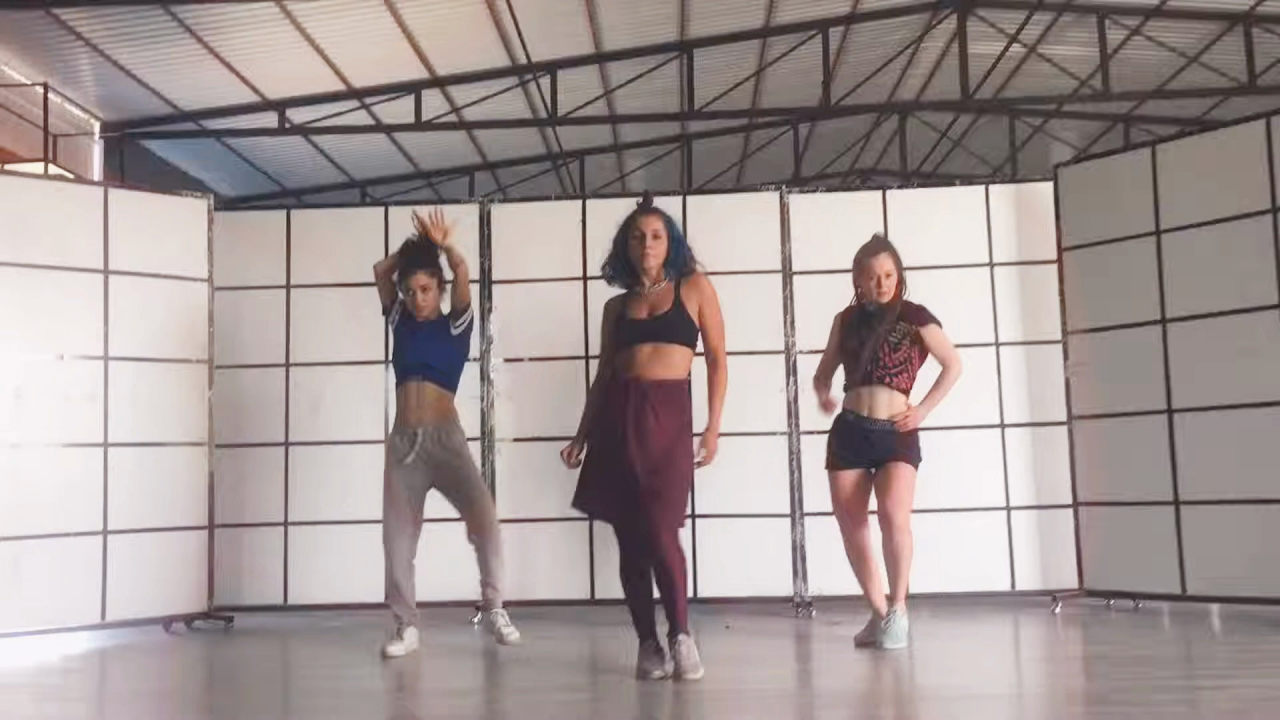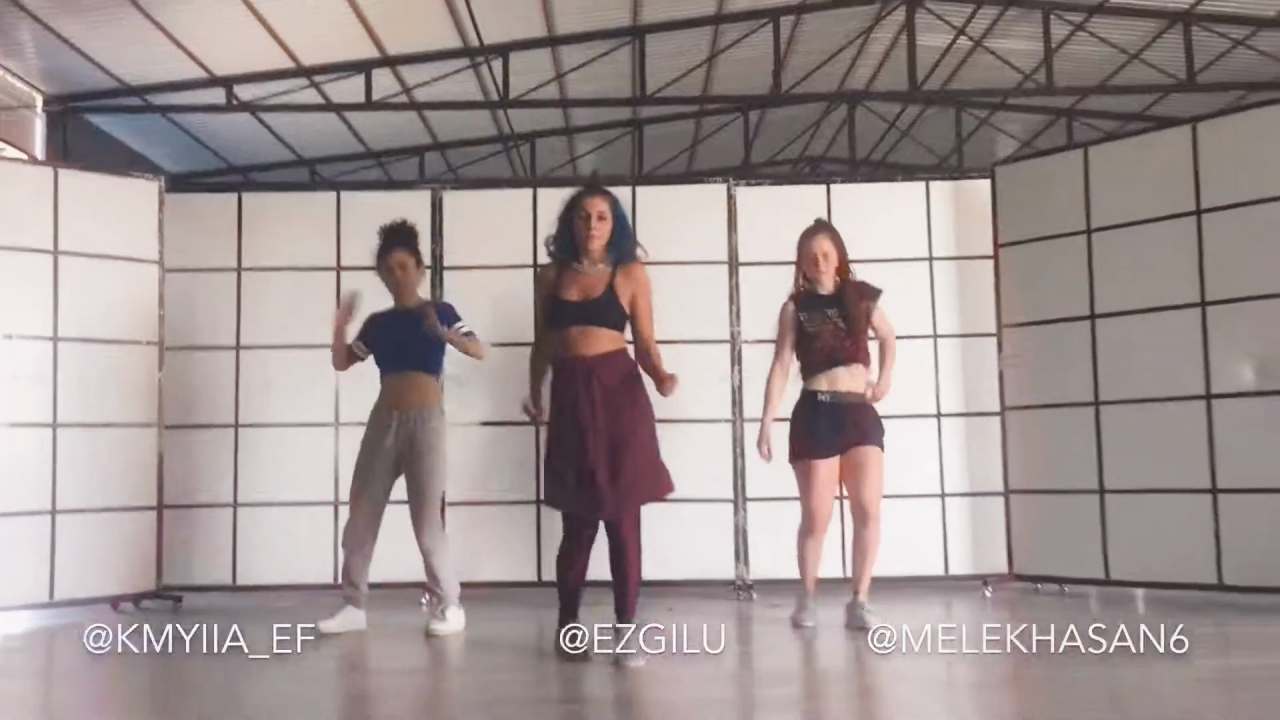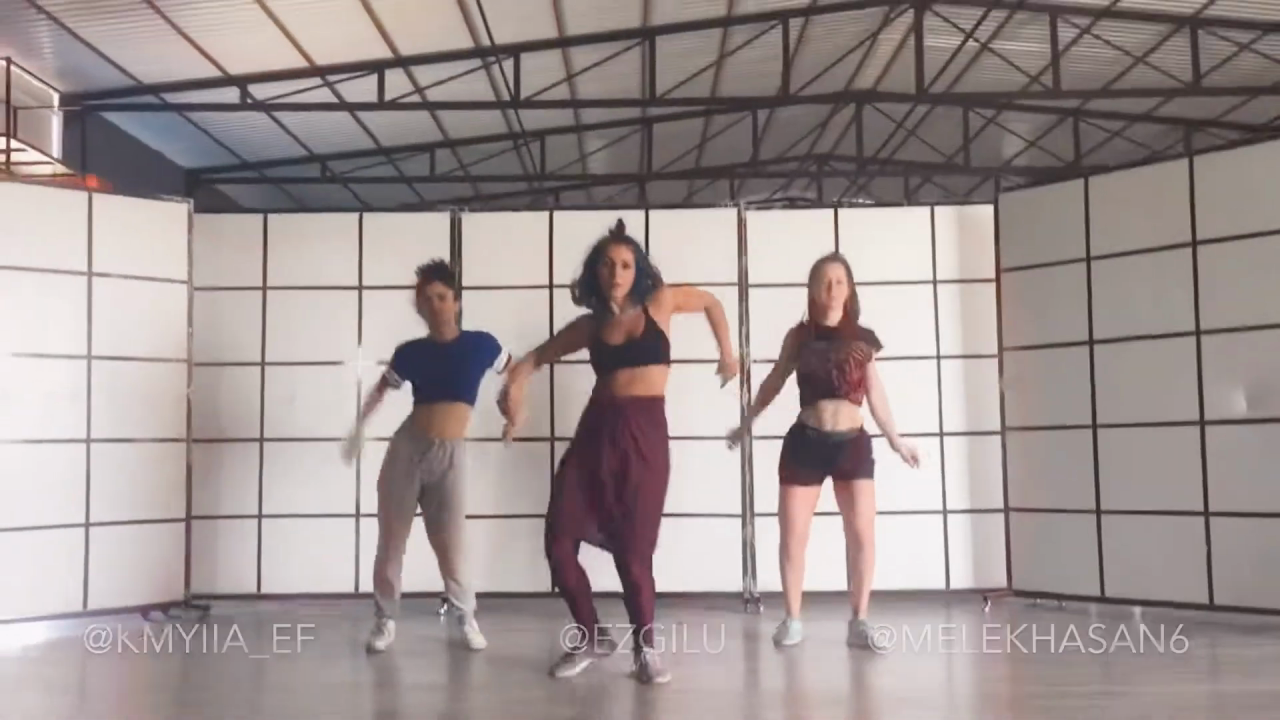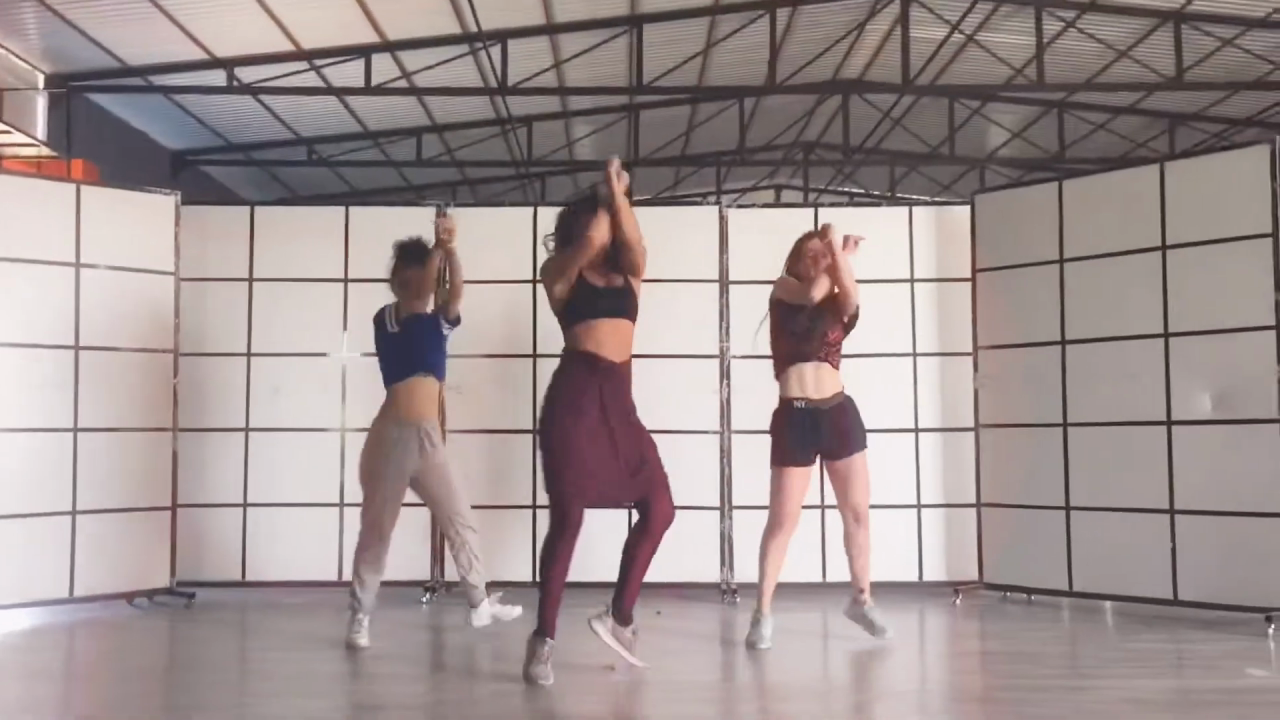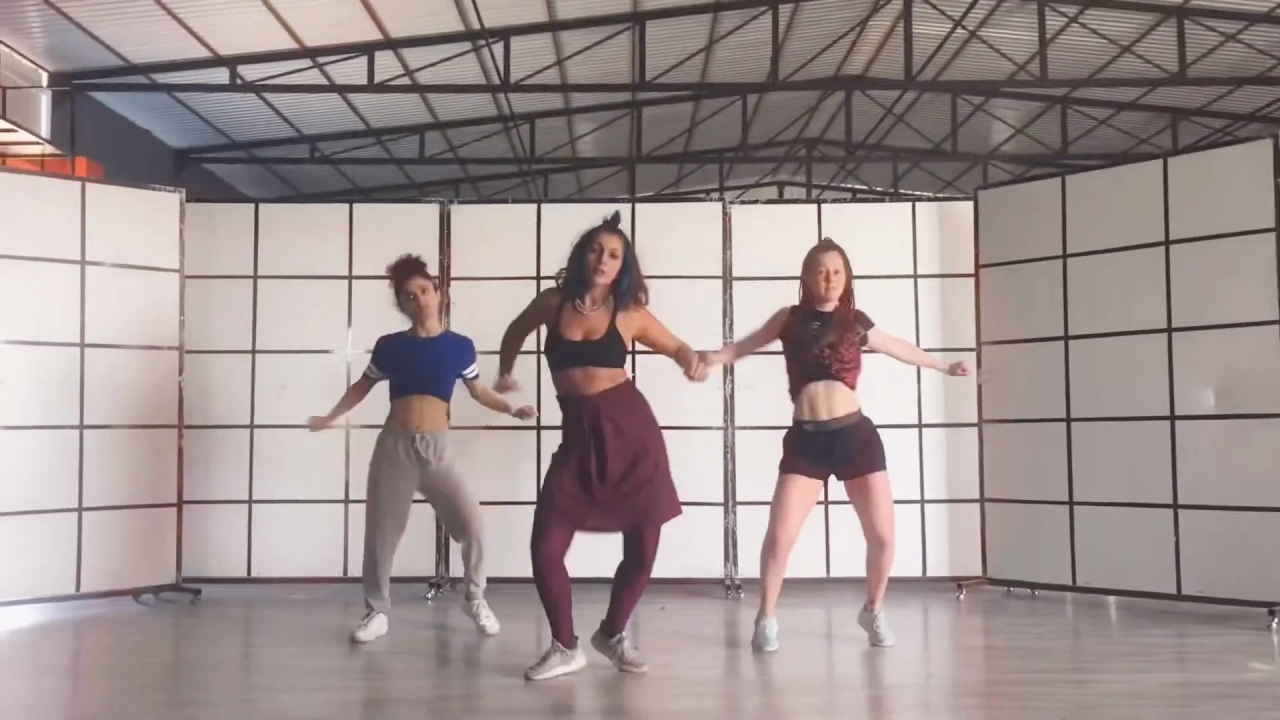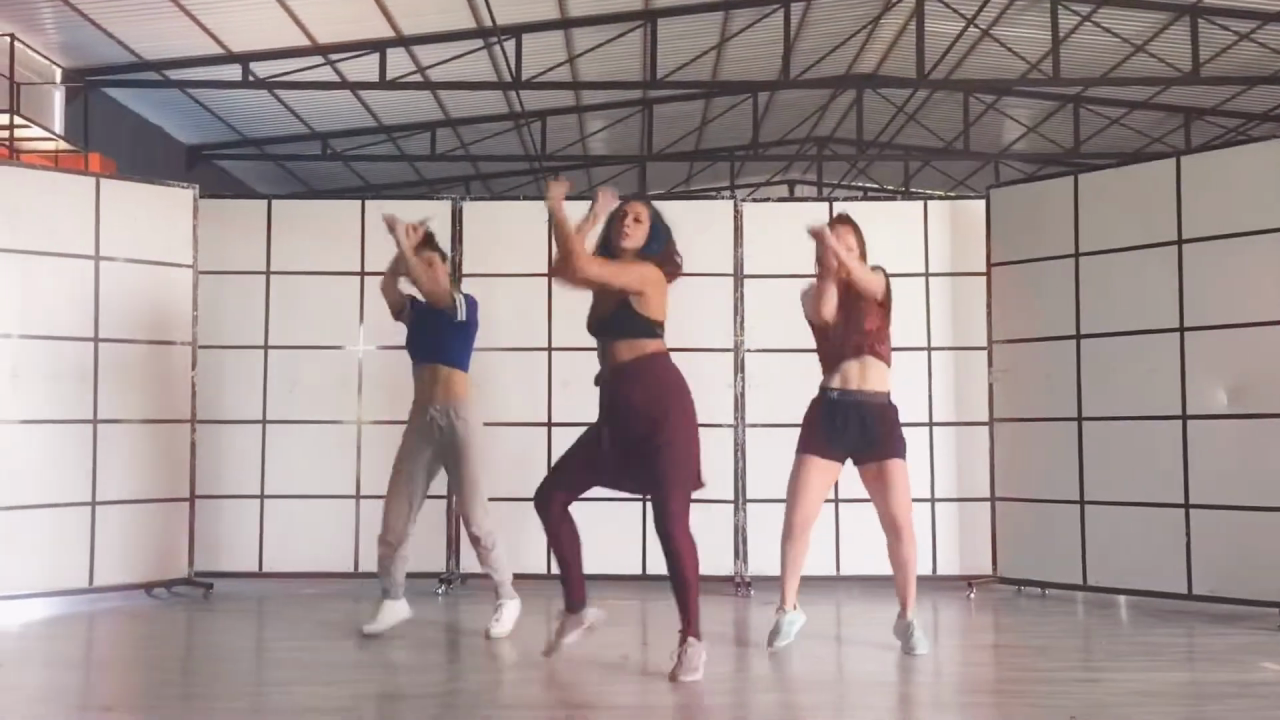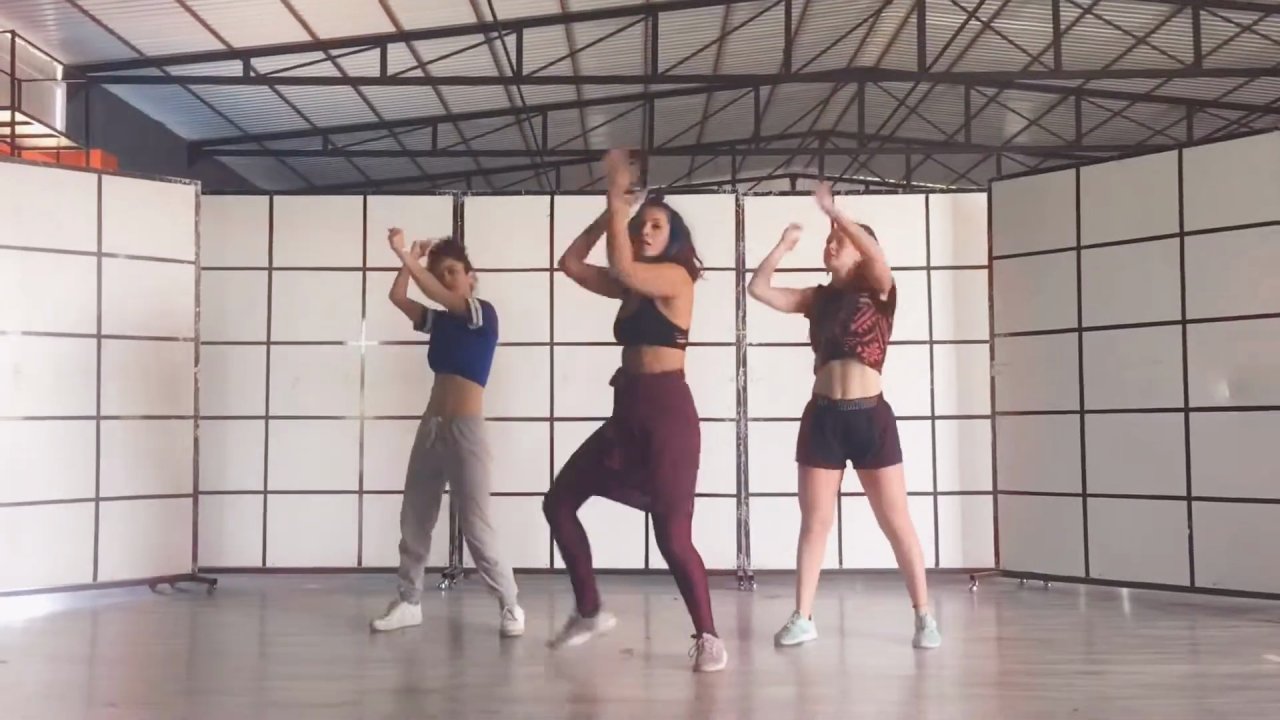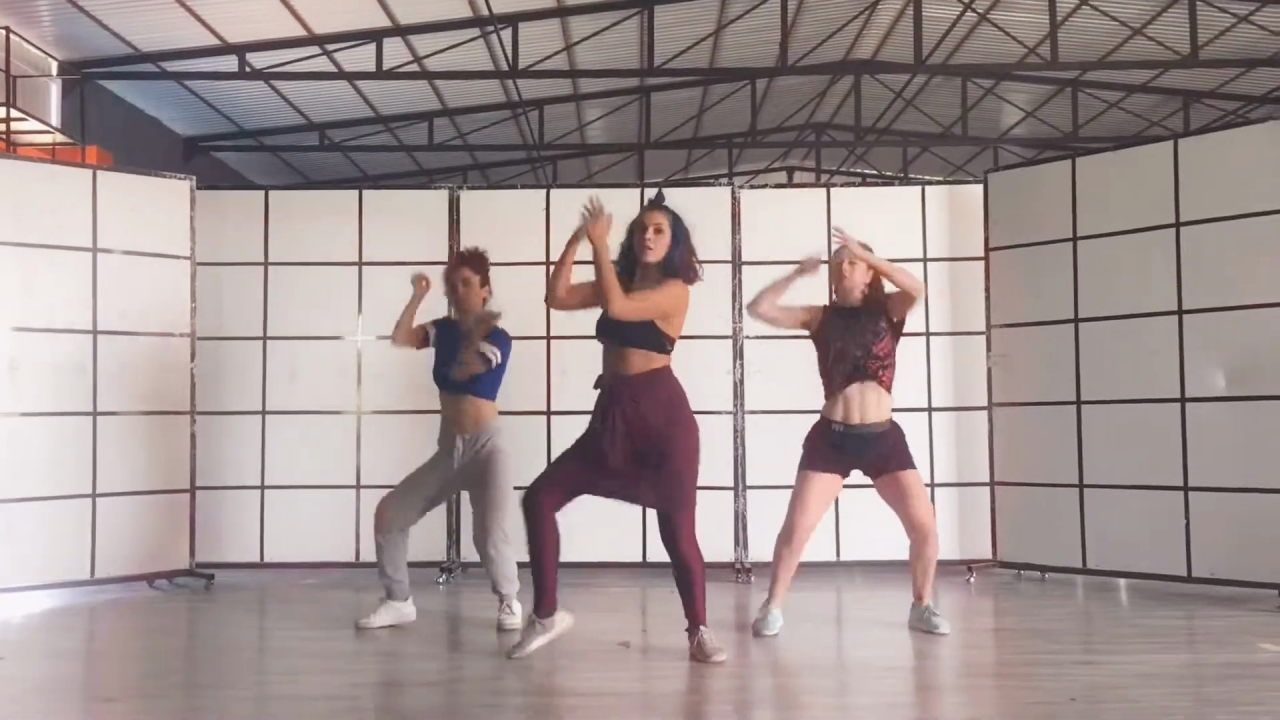
dt=0.5s
person 1, frame 1
left shoulder: (695, 287)
right shoulder: (616, 306)
left elbow: (717, 360)
right elbow: (603, 374)
left wrist: (713, 426)
right wrist: (581, 435)
left hip: (670, 415)
right hip: (616, 418)
left knee: (660, 531)
right knee: (630, 539)
left ankle: (680, 636)
right ankle: (649, 644)
person 1, frame 2
left shoulder: (630, 274)
right shoulder: (551, 275)
left elbow: (645, 341)
left wrist: (660, 374)
right wrist: (534, 393)
left hip: (620, 393)
right hip: (569, 396)
left knee: (623, 514)
right knee: (579, 520)
left ankle: (628, 627)
right ankle: (569, 622)
person 1, frame 3
left shoulder: (661, 300)
right shoulder: (586, 323)
left elbow: (710, 302)
right elbow: (535, 358)
left wrist: (727, 350)
right wrist: (513, 385)
left hip: (644, 437)
right hip: (594, 437)
left knee: (631, 551)
right knee: (559, 543)
left ankle: (644, 649)
right ankle: (593, 635)
person 1, frame 4
left shoulder: (626, 267)
right shoulder: (559, 270)
left elbow: (635, 247)
right elbow: (589, 241)
left wrist: (618, 197)
right wrist: (606, 197)
left hip: (617, 399)
right hip: (576, 394)
left knee: (659, 511)
right knee: (568, 517)
left ankle: (618, 617)
right ankle: (543, 638)
person 1, frame 5
left shoulder: (631, 314)
right shoulder: (553, 303)
left elbow: (677, 347)
right elbow: (516, 330)
left wrist: (693, 362)
right wrist: (503, 371)
left hip: (630, 429)
right hip: (579, 437)
left knee: (643, 545)
right knee: (546, 547)
left ankle: (611, 634)
right ankle: (566, 646)
person 1, frame 6
left shoulder: (648, 273)
right shoulder: (604, 276)
left elbow: (579, 266)
right elbow: (564, 268)
left wrist: (558, 212)
right wrist: (593, 215)
left hip: (661, 401)
right hip: (617, 408)
left knee: (671, 524)
right knee: (550, 496)
left ankle: (691, 639)
right ankle: (577, 607)
person 1, frame 7
left shoulder: (677, 276)
right shoulder: (633, 287)
left elbow: (623, 267)
right elbow: (571, 265)
left wrist: (617, 197)
right wrist: (608, 208)
left hip: (667, 412)
right hip: (628, 414)
left knee: (672, 535)
right knee: (560, 502)
left ankle: (709, 637)
right ankle: (589, 611)
person 1, frame 8
left shoulder: (674, 289)
right shoulder: (621, 283)
left elbow: (618, 306)
right elbow: (556, 297)
left wrist: (599, 244)
right wrist: (574, 240)
left hip: (662, 412)
right hip: (613, 413)
left knee: (677, 530)
right knee: (538, 500)
left ankle: (699, 631)
right ankle: (547, 614)
person 2, frame 1
left shoulder: (916, 318)
right shoulder: (846, 320)
left elbow: (953, 366)
right elbow: (824, 372)
left wrist: (924, 409)
right wrist: (824, 397)
left hip: (896, 437)
right hip: (849, 433)
left knee: (893, 517)
right knee: (852, 529)
left ankle: (897, 609)
right ankle: (880, 615)
person 2, frame 2
left shoulder: (862, 295)
right shoulder: (795, 307)
left elbow: (887, 336)
right elbow: (781, 366)
left wrist: (884, 379)
right wrist: (766, 423)
left hip: (861, 413)
right hip: (816, 413)
left knee: (868, 510)
right knee: (816, 516)
left ankle: (859, 602)
right ankle: (807, 597)
person 2, frame 3
left shoulder: (862, 338)
right shoulder: (799, 336)
left elbow: (874, 395)
right elbow: (774, 383)
left wrist: (896, 440)
right wrist: (745, 424)
left hip: (852, 446)
right hip: (807, 443)
left knee: (862, 537)
right knee: (792, 540)
left ankle: (859, 622)
right ankle: (792, 619)
person 2, frame 4
left shoulder: (838, 306)
right shoulder: (785, 289)
left elbow: (850, 299)
right elbow: (814, 292)
left wrist: (840, 254)
right wrist: (837, 254)
left hip: (838, 413)
right hip: (794, 417)
left knee: (858, 513)
right knee: (781, 520)
left ankle: (861, 600)
right ankle: (763, 613)
person 2, frame 5
left shoulder: (857, 324)
right shoulder: (790, 318)
left elbow: (901, 348)
right elbow: (746, 344)
left wrist: (943, 367)
right wrist: (714, 358)
left hip: (855, 435)
right hip: (806, 439)
left knee: (883, 535)
right knee: (779, 536)
left ankle: (872, 610)
right ankle: (766, 617)
person 2, frame 6
left shoulder: (876, 282)
right shoulder: (815, 295)
left elbow: (865, 281)
right elbow: (825, 311)
left wrist: (833, 238)
right wrist: (828, 266)
left hip: (879, 414)
right hip: (831, 413)
left knee: (900, 523)
right knee: (797, 518)
left ankle: (907, 617)
right ankle: (788, 609)
person 2, frame 7
left shoulder: (879, 290)
right shoulder: (817, 297)
left elbow: (876, 252)
right elbow: (757, 287)
left wrist: (837, 213)
right wrist: (785, 243)
left hip: (870, 416)
right hip: (822, 417)
left knee: (896, 523)
right knee: (815, 522)
left ankle: (923, 614)
right ankle: (802, 616)
person 2, frame 8
left shoulder: (888, 311)
right shoulder: (822, 317)
left elbow: (916, 288)
right elbow: (758, 308)
left wrist: (866, 255)
right wrist: (799, 272)
left hip: (882, 437)
right hip: (832, 437)
left knee: (924, 525)
right knee: (797, 527)
left ankle: (922, 606)
right ankle: (773, 606)
person 3, frame 1
left shoulder: (457, 324)
right shoulder: (400, 320)
left elbow: (463, 275)
right elbow: (380, 272)
left wrist: (443, 245)
right wrist: (414, 247)
left hip: (446, 437)
right hip: (402, 439)
left knee: (483, 517)
right knee: (398, 537)
left ankle: (494, 607)
right ankle: (406, 627)
person 3, frame 2
left shoulder: (441, 314)
right shoulder: (379, 324)
left elbow: (480, 350)
right elbow: (341, 362)
left wrist: (442, 333)
right wrist: (341, 323)
left hip: (425, 421)
right hip: (383, 421)
left knee: (427, 520)
right knee: (361, 517)
left ankle: (450, 605)
right ankle: (354, 605)
person 3, frame 3
left shoulder: (481, 344)
right shoulder: (408, 352)
left elbow: (511, 370)
right elbow: (382, 386)
right wrist: (357, 428)
left hip: (449, 456)
right hip: (406, 450)
left knee: (448, 545)
right knee: (391, 542)
left ankle: (466, 619)
right ankle: (386, 620)
person 3, frame 4
left shoulder: (439, 323)
right shoulder: (386, 320)
left elbow: (452, 295)
right elbow: (416, 298)
left wrist: (449, 250)
right wrist: (437, 249)
left hip: (428, 436)
right hip: (391, 435)
left knee: (460, 521)
right knee: (376, 529)
left ankle: (480, 603)
right ankle: (360, 615)
person 3, frame 5
left shoulder: (460, 346)
right shoulder: (390, 346)
left elbow: (478, 391)
right elbow: (362, 385)
left wrist: (513, 408)
right wrist: (332, 414)
left hip: (437, 451)
right hip: (393, 448)
left knee: (472, 525)
right knee: (380, 539)
left ankle: (476, 602)
right ankle: (377, 613)
person 3, frame 6
left shoulder: (463, 304)
right shoulder: (413, 310)
left elbow: (431, 288)
right elbow: (388, 287)
left wrist: (405, 244)
right wrist: (404, 247)
left hip: (453, 417)
right hip: (420, 421)
left knee: (475, 516)
right knee: (396, 512)
left ankle: (506, 599)
right ankle: (394, 600)
person 3, frame 7
left shoulder: (484, 314)
right shoulder: (440, 321)
left elbow: (442, 295)
right elbow: (398, 298)
left wrist: (407, 257)
right wrist: (411, 259)
left hip: (465, 430)
right hip: (430, 428)
left knee: (476, 524)
right knee: (414, 520)
left ankle: (510, 606)
right ankle: (409, 602)
person 3, frame 8
left shoulder: (498, 338)
right shoulder: (445, 329)
left elbow: (459, 371)
right elbow: (400, 338)
left wrist: (478, 332)
right wrist: (418, 296)
left hip: (485, 448)
right hip: (448, 449)
left knee: (492, 532)
right knee: (388, 515)
left ankle: (509, 602)
right ankle: (398, 601)
